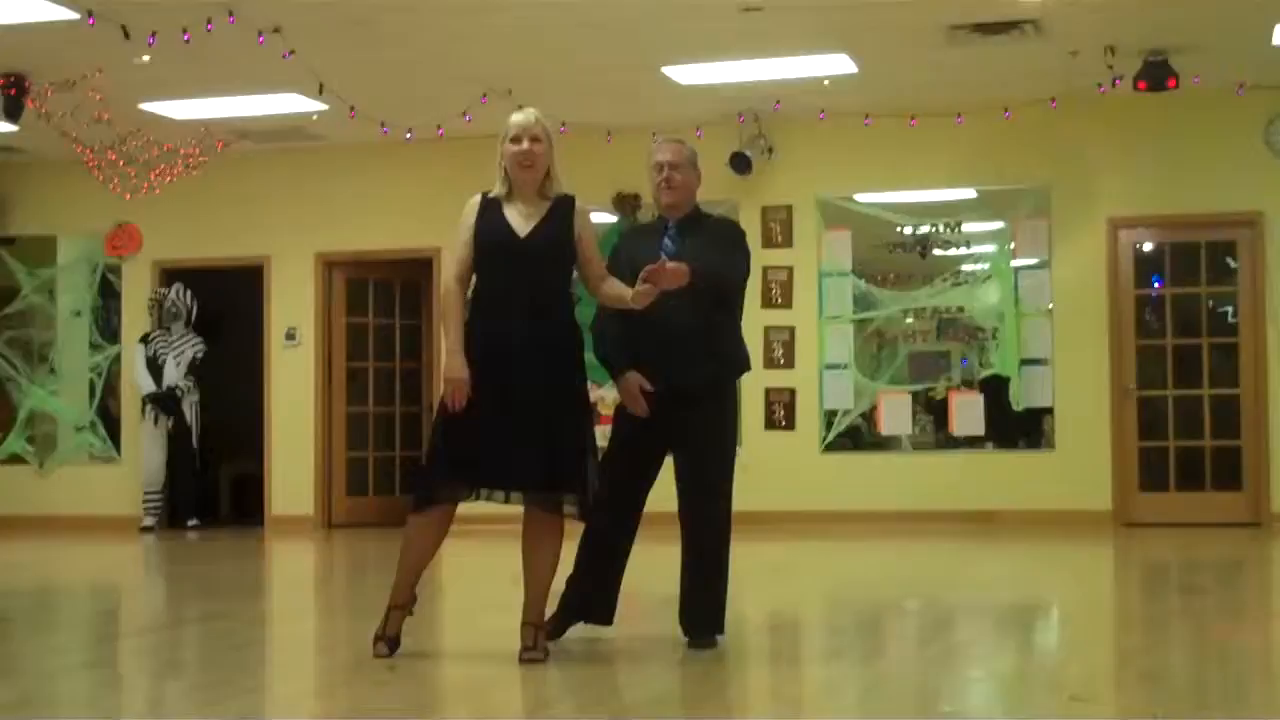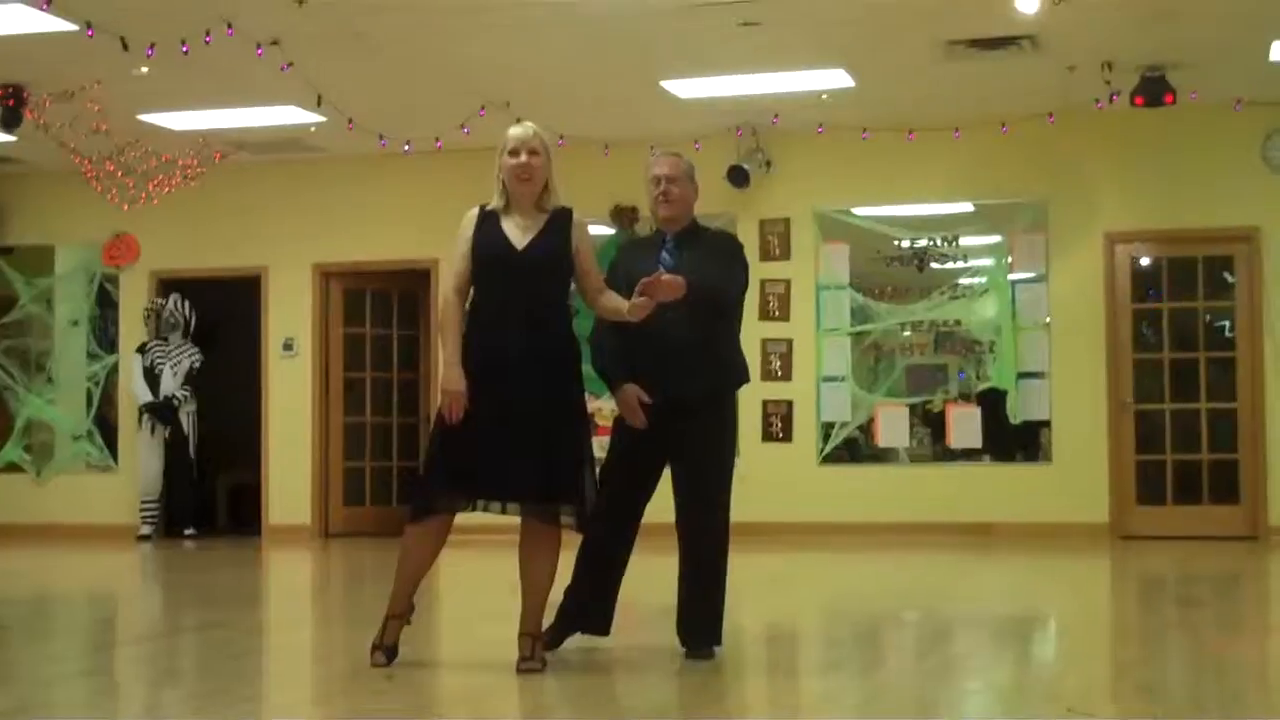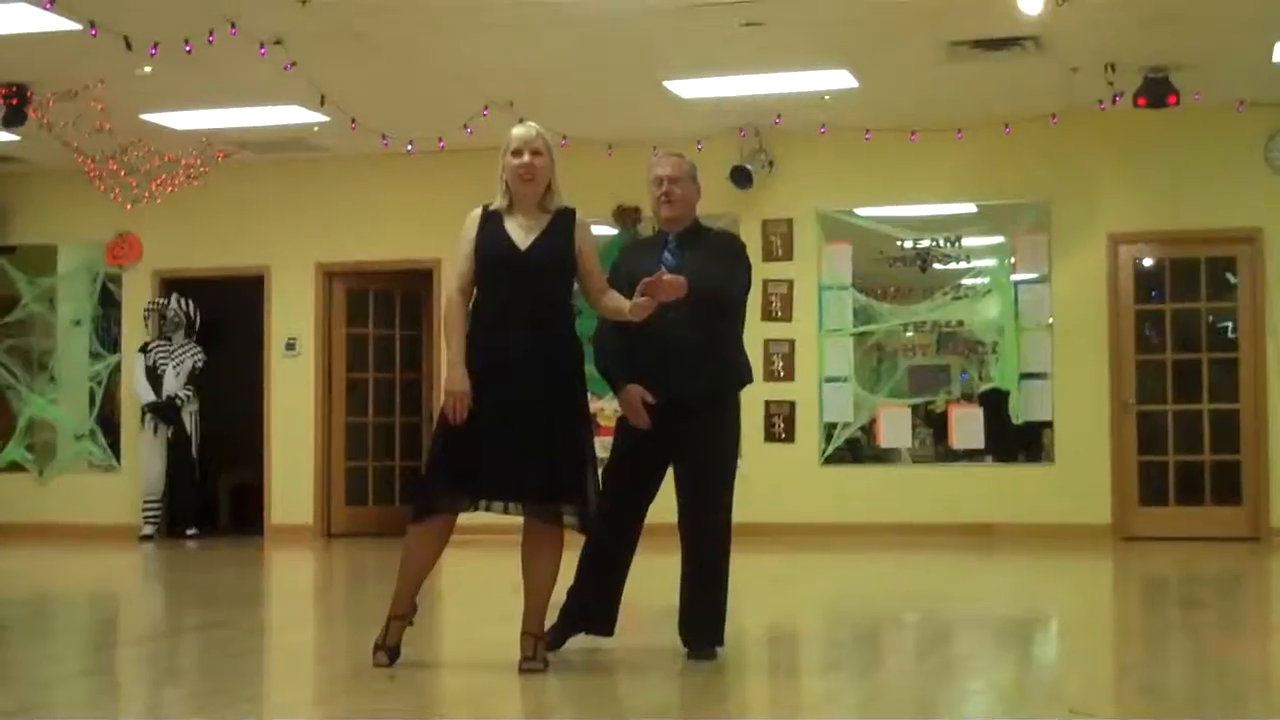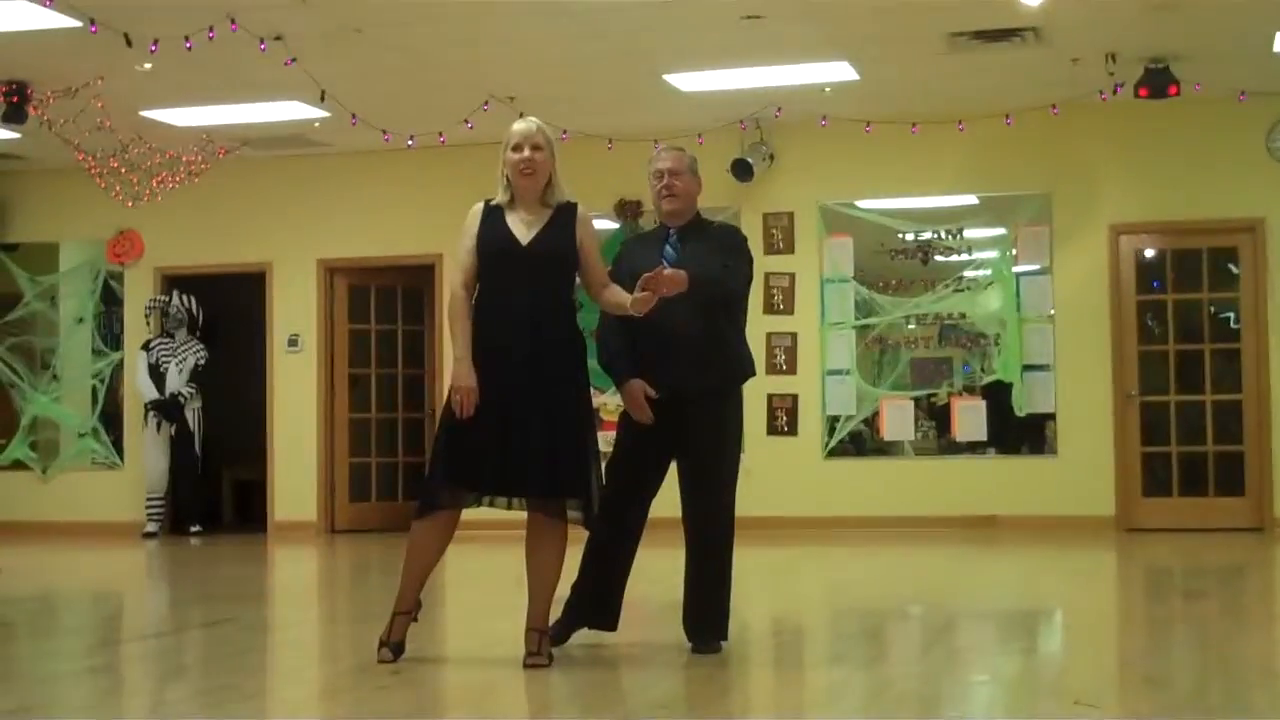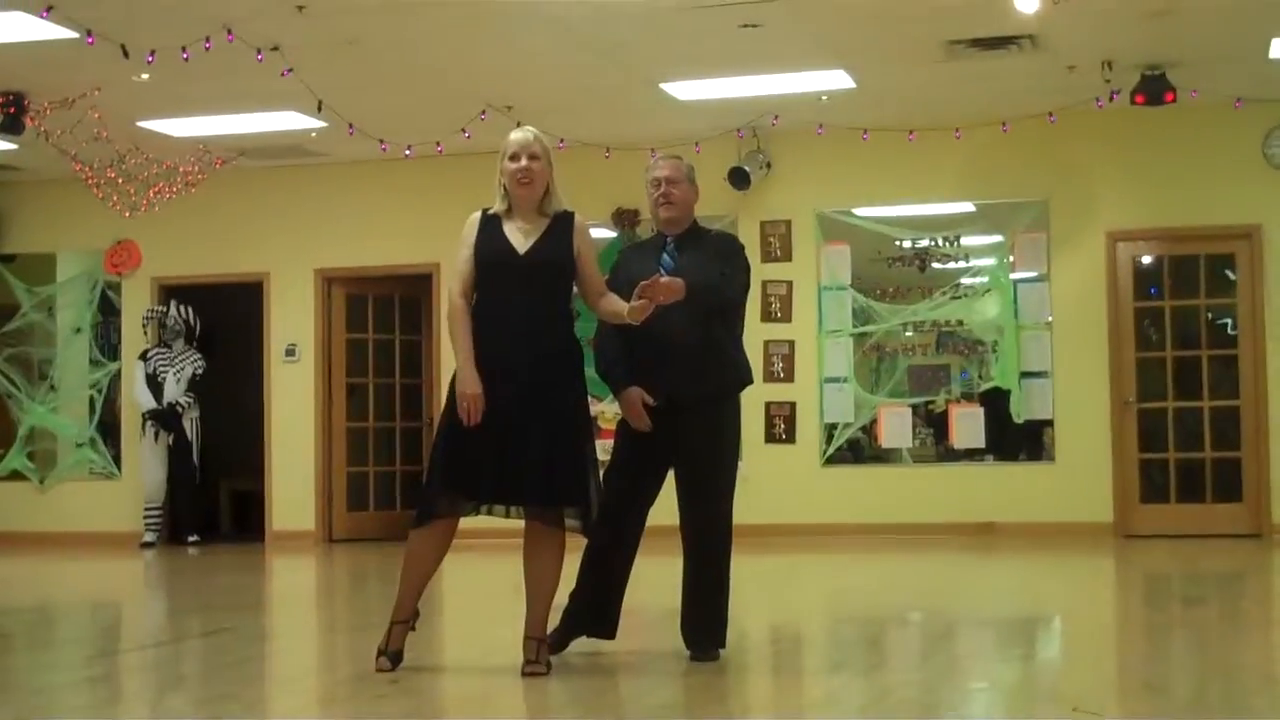
dt=0.2s
person 1, frame 1
left shoulder: (572, 212)
right shoulder: (479, 208)
left elbow: (598, 282)
right elbow: (455, 283)
left wrist: (633, 296)
right wrist: (454, 356)
left hip: (551, 362)
right hip: (485, 358)
left knee: (546, 494)
right knee: (442, 484)
left ankle: (533, 624)
right ankle: (398, 605)
person 1, frame 2
left shoulder: (569, 225)
right shoulder: (477, 221)
left elbow: (596, 294)
right elbow: (454, 296)
left wrist: (630, 309)
right wrist: (452, 367)
left hip: (549, 374)
right hip: (483, 370)
left knee: (544, 504)
right knee: (440, 494)
left ankle: (531, 633)
right ankle: (395, 614)
person 1, frame 3
left shoulder: (572, 225)
right shoulder: (480, 220)
left elbow: (598, 295)
right elbow: (458, 295)
left wrist: (632, 309)
right wrist: (456, 368)
left hip: (552, 374)
right hip: (486, 369)
left knee: (546, 504)
right knee: (442, 494)
left ankle: (533, 634)
right ankle: (398, 615)
person 1, frame 4
left shoulder: (574, 219)
right shoulder: (481, 216)
left elbow: (600, 288)
right elbow: (460, 290)
left wrist: (633, 302)
right wrist: (462, 363)
left hip: (554, 369)
right hip: (488, 366)
left knee: (549, 497)
right knee: (446, 489)
left ankle: (537, 628)
right ankle: (402, 610)
person 1, frame 5
left shoulder: (571, 228)
right shoulder: (479, 225)
left elbow: (597, 296)
right elbow: (459, 298)
left wrist: (631, 310)
right wrist: (466, 371)
left hip: (552, 378)
right hip: (487, 375)
left knee: (547, 507)
right knee: (445, 498)
left ankle: (536, 637)
right ankle: (401, 620)
person 2, frame 1
left shoulder: (725, 235)
right shoulder: (631, 243)
left elbow: (731, 285)
right elbow: (606, 312)
left wrist: (688, 276)
right wrist: (620, 370)
left hip: (708, 391)
right hip: (642, 390)
left knee: (705, 508)
right knee: (614, 501)
left ankle: (702, 621)
right ankle: (579, 604)
person 2, frame 2
left shoulder: (723, 248)
right shoulder: (629, 256)
left elbow: (728, 298)
right elbow: (604, 326)
left wrist: (684, 289)
right wrist: (618, 382)
left hip: (706, 403)
right hip: (641, 402)
left knee: (704, 520)
right knee: (612, 512)
left ankle: (700, 631)
right ankle: (577, 615)
person 2, frame 3
left shoulder: (725, 248)
right shoulder: (631, 257)
left elbow: (731, 298)
right elbow: (608, 326)
left wrist: (685, 288)
right wrist: (622, 383)
left hip: (710, 404)
right hip: (644, 403)
left knee: (706, 520)
right knee: (615, 512)
left ankle: (701, 632)
right ankle: (579, 615)
person 2, frame 4
left shoulder: (726, 241)
right shoulder: (633, 251)
left elbow: (732, 290)
right elbow: (610, 321)
left wrist: (687, 282)
right wrist: (624, 378)
left hip: (712, 397)
right hip: (647, 397)
left knee: (709, 514)
right knee: (618, 507)
left ankle: (706, 626)
right ankle: (583, 610)
person 2, frame 5
left shoulder: (723, 249)
right shoulder: (630, 259)
left elbow: (729, 297)
right elbow: (607, 329)
left wrist: (683, 290)
right wrist: (622, 386)
left hip: (709, 405)
right hip: (644, 405)
left knee: (707, 522)
right knee: (616, 515)
left ankle: (704, 634)
right ankle: (581, 619)
person 3, frame 1
left shoulder: (196, 343)
right shoulder: (148, 339)
left elbow: (194, 375)
right elbow: (139, 371)
left wrist: (174, 395)
right wrist: (154, 395)
left hip: (184, 406)
right hip: (154, 406)
left knee: (186, 459)
right knee: (154, 460)
left ankle: (188, 514)
right ankle: (150, 513)
person 3, frame 2
left shoulder: (193, 353)
right shoulder: (145, 349)
left elbow: (191, 386)
right elbow: (137, 381)
left wrist: (171, 404)
right wrist: (151, 405)
left hip: (181, 416)
right hip: (151, 415)
left knee: (183, 469)
right knee: (150, 469)
left ankle: (186, 523)
right ankle: (147, 523)
person 3, frame 3
left shoulder: (195, 352)
right shoulder: (148, 348)
left elbow: (193, 385)
right elbow: (139, 380)
left wrist: (173, 404)
right wrist: (154, 405)
left hip: (184, 416)
right hip: (154, 415)
left knee: (185, 469)
right knee: (153, 469)
left ankle: (188, 523)
right ankle: (150, 522)
person 3, frame 4
left shoulder: (198, 350)
right shoulder: (150, 346)
left elbow: (197, 382)
right elbow: (141, 378)
left wrist: (178, 402)
right wrist: (157, 402)
left hip: (187, 413)
right hip: (157, 412)
left knee: (188, 466)
right knee: (156, 466)
left ankle: (191, 520)
right ankle: (153, 520)
person 3, frame 5
left shoulder: (196, 359)
right shoulder: (148, 356)
left elbow: (194, 392)
right elbow: (139, 388)
left wrist: (174, 411)
right wrist: (154, 412)
left hip: (184, 423)
right hip: (154, 422)
left knee: (186, 476)
right knee: (154, 476)
left ankle: (189, 530)
right ankle: (151, 529)
